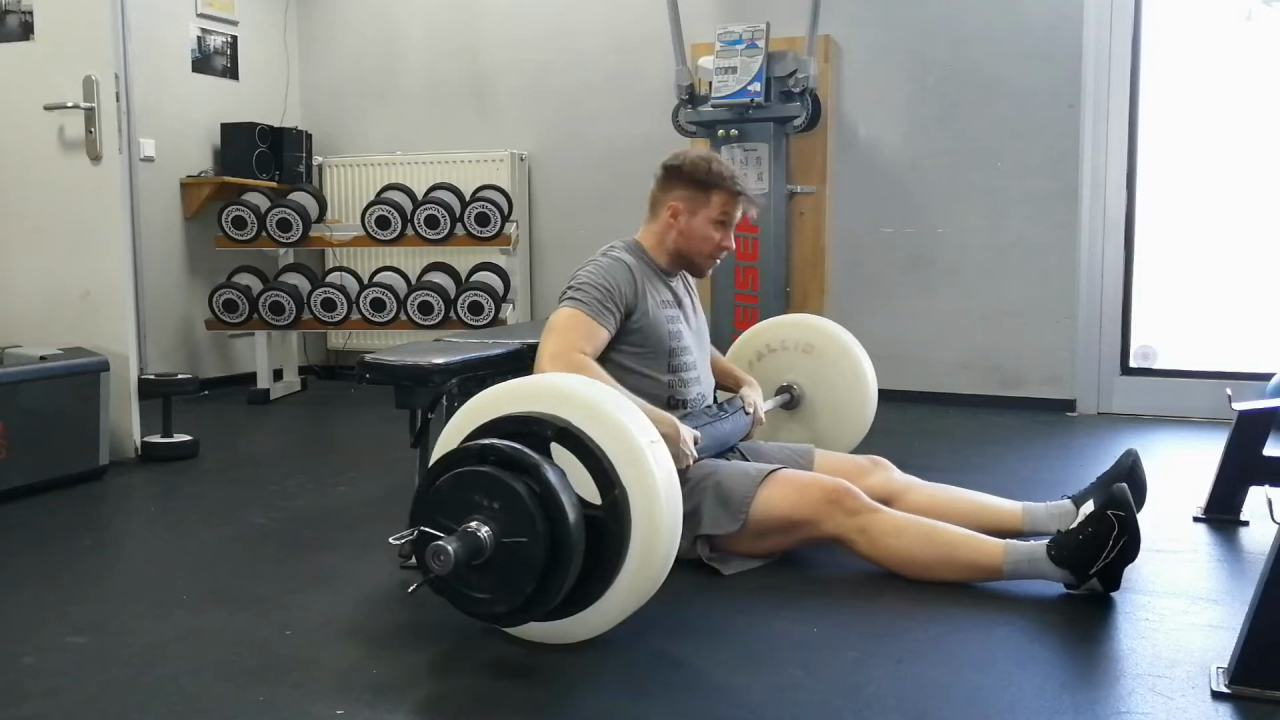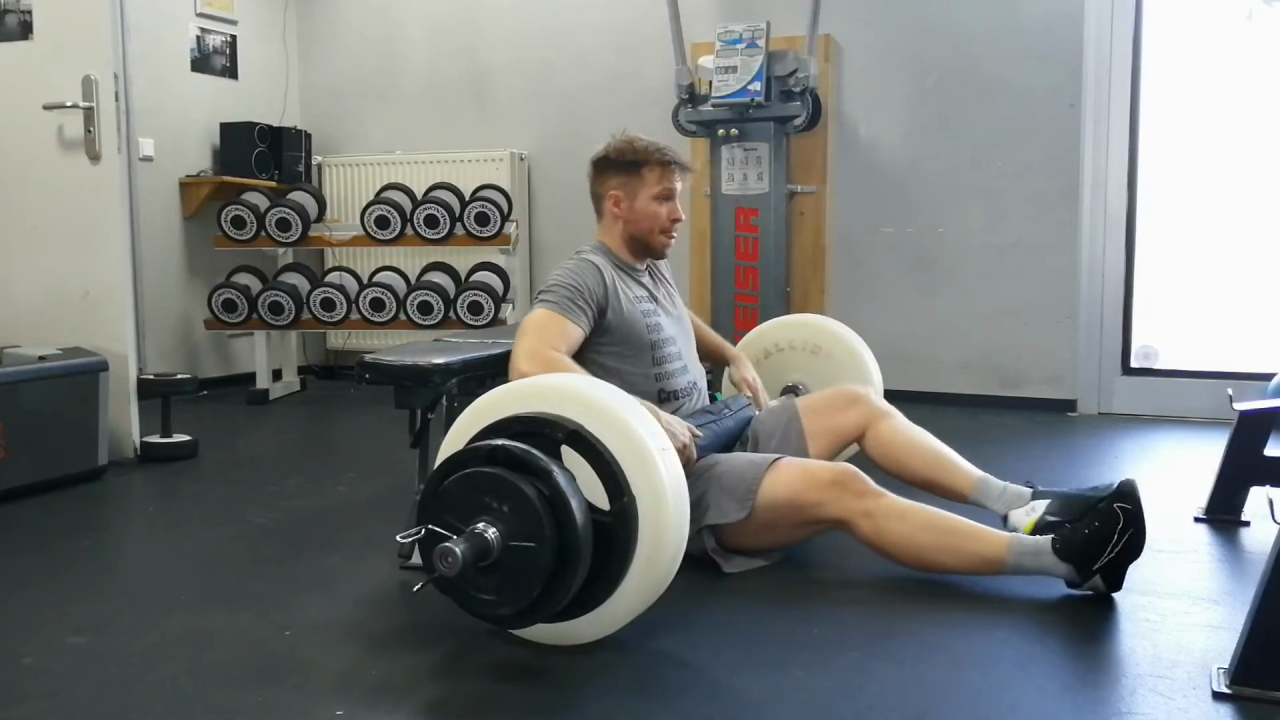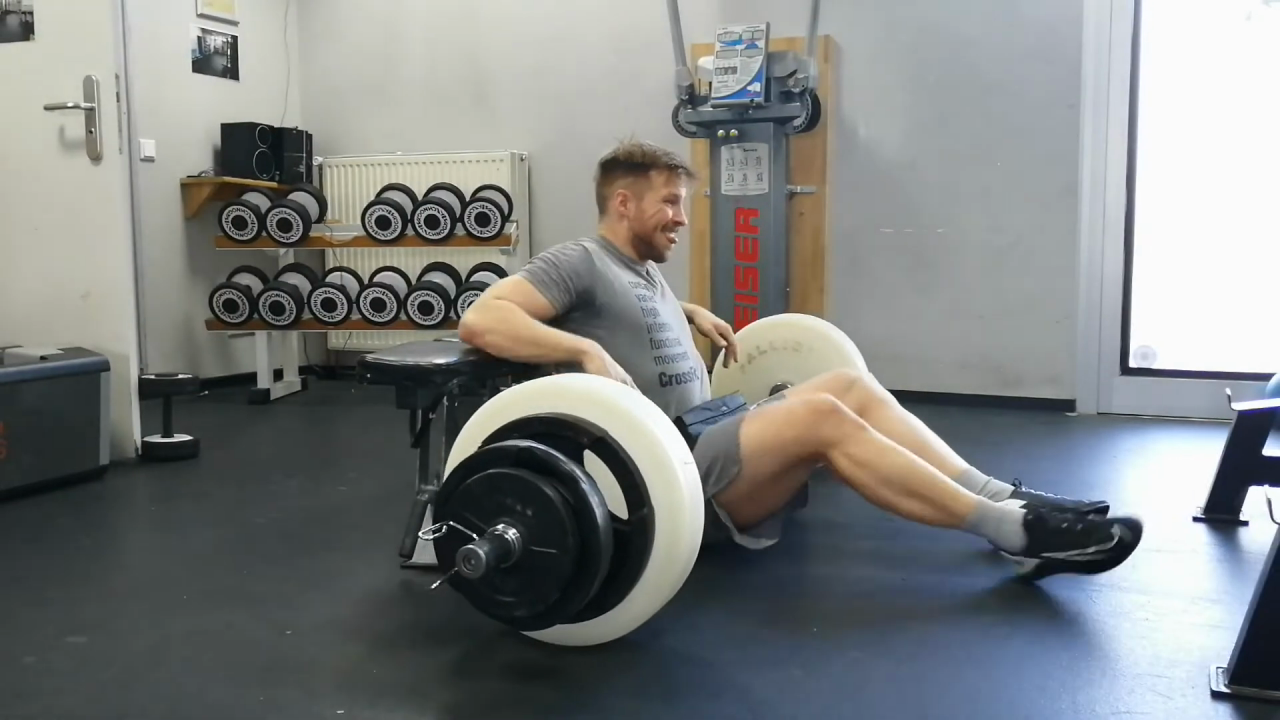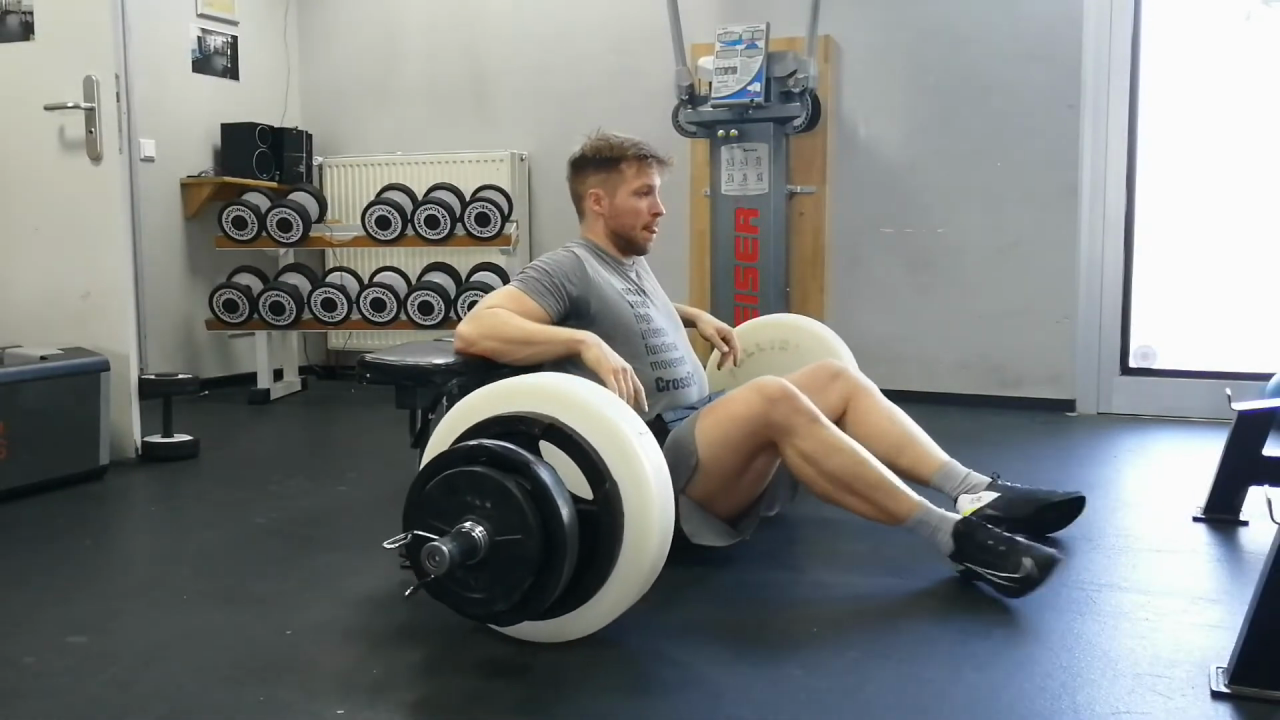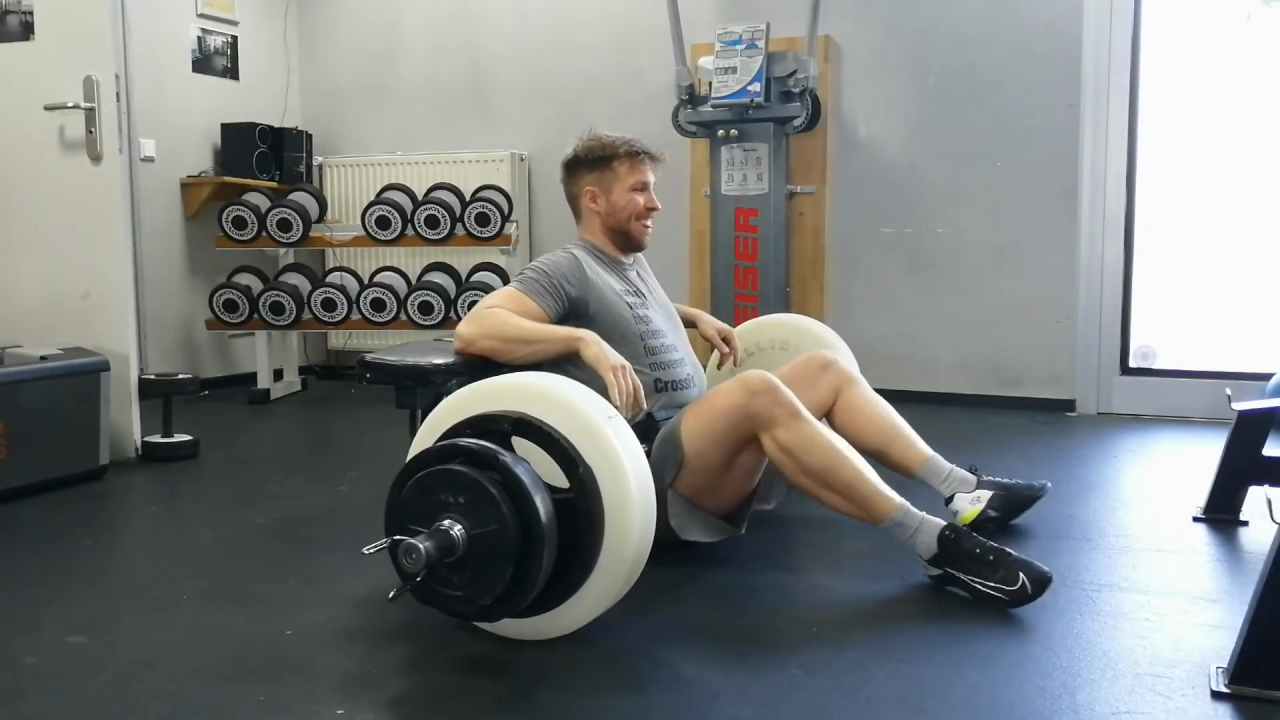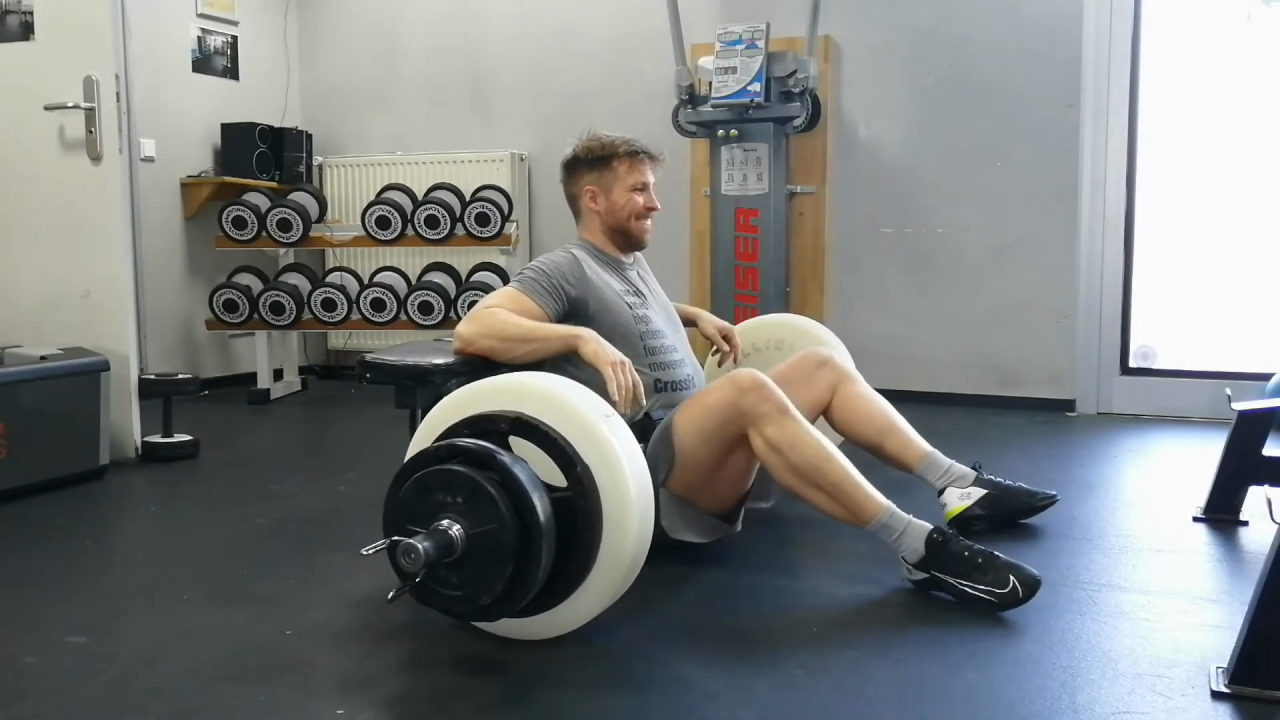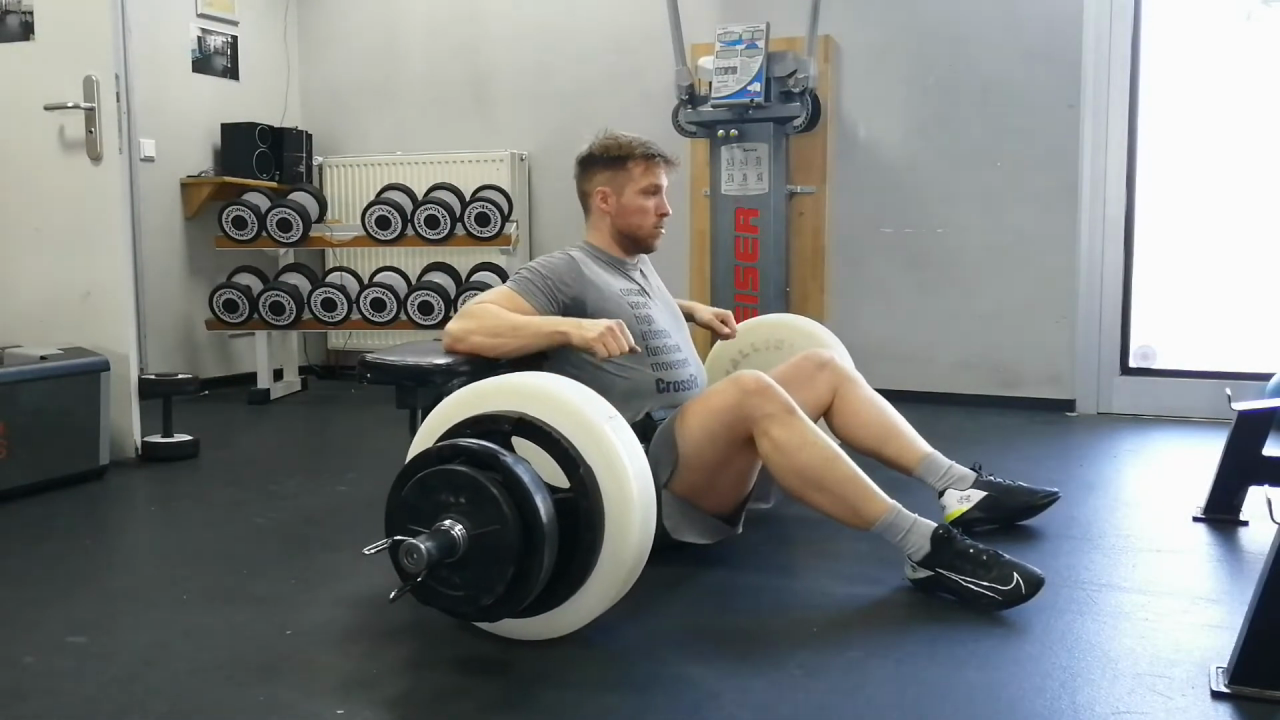
dt=0.7s
person 1, frame 1
left shoulder: (675, 276)
right shoulder: (612, 275)
right elbow: (556, 364)
left wrist: (742, 381)
right wrist: (657, 424)
left hip: (713, 454)
left knee: (876, 475)
right knee: (837, 505)
left ankle: (1066, 515)
right ankle: (1060, 561)
person 1, frame 2
left shoulder: (650, 268)
right shoulder: (584, 279)
right elbow: (530, 366)
left wrist: (732, 356)
right wrist: (642, 416)
left hip: (719, 443)
left knee: (857, 402)
right knee: (841, 489)
left ankle: (1024, 507)
right ankle: (1065, 559)
person 1, frame 3
left shoulder: (641, 266)
right shoulder: (576, 264)
right elbow: (479, 322)
left wrist: (692, 313)
right wrist: (583, 349)
left hip: (713, 443)
left knee: (852, 386)
right knee: (820, 412)
left ankle: (1005, 500)
right ankle: (1020, 536)
person 1, frame 4
left shoulder: (629, 264)
right shoulder: (567, 269)
right elbow: (473, 330)
left wrist: (692, 316)
right wrist: (585, 342)
left hip: (707, 437)
right hip: (659, 474)
left knee: (836, 377)
right knee: (773, 396)
left ankle: (977, 495)
right ankle: (956, 536)
person 1, frame 5
left shoulder: (629, 260)
right shoulder: (565, 270)
right elbow: (473, 330)
left wrist: (695, 317)
right wrist: (583, 340)
left hip: (705, 455)
right hip: (653, 479)
left knee: (826, 368)
right knee: (758, 390)
left ankle: (964, 495)
right ankle: (934, 542)
person 1, frame 6
left shoulder: (628, 260)
right shoulder: (564, 270)
right elbow: (472, 331)
left wrist: (693, 314)
right wrist: (583, 339)
left hip: (705, 459)
right hip: (652, 481)
left knee: (821, 364)
right knee: (748, 387)
left ankle: (959, 489)
right ankle: (922, 547)
person 1, frame 7
left shoulder: (635, 263)
right shoulder: (563, 272)
right elbow: (461, 329)
left wrist: (692, 310)
right wrist: (572, 329)
left hip: (707, 460)
right hip: (654, 484)
left knee: (822, 366)
right knee: (752, 389)
left ankle: (961, 491)
right ankle: (928, 547)
